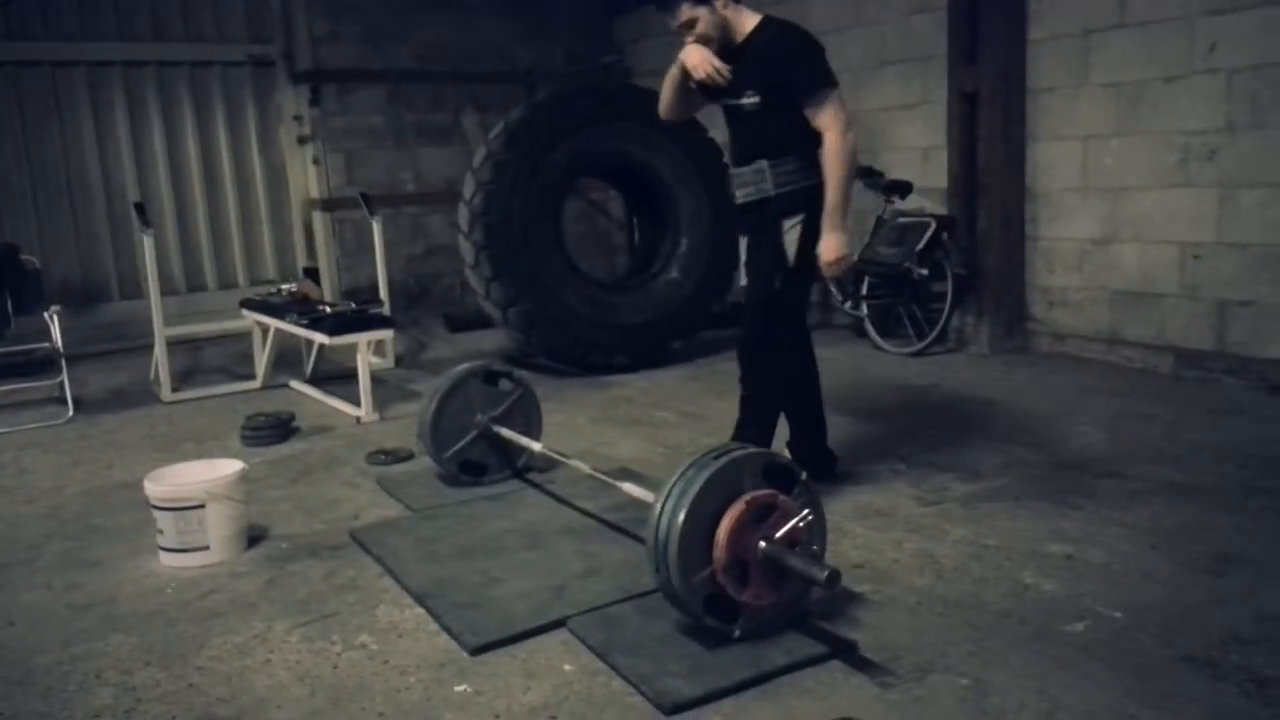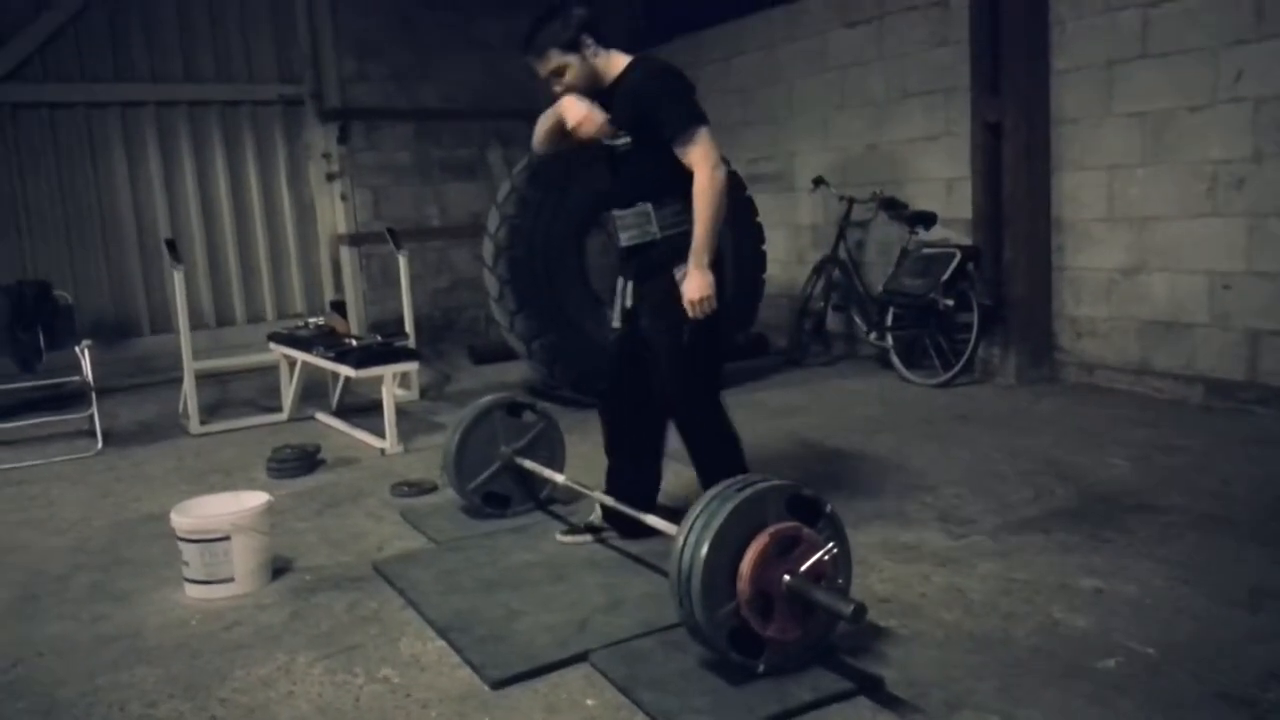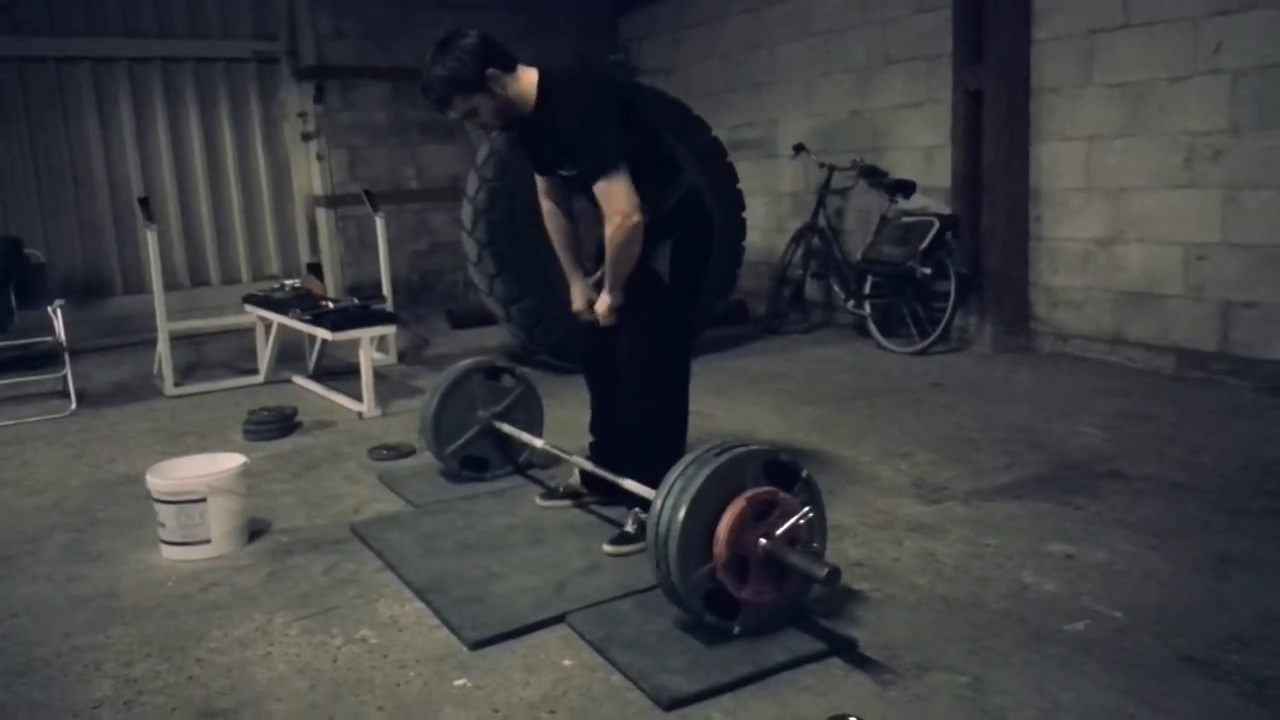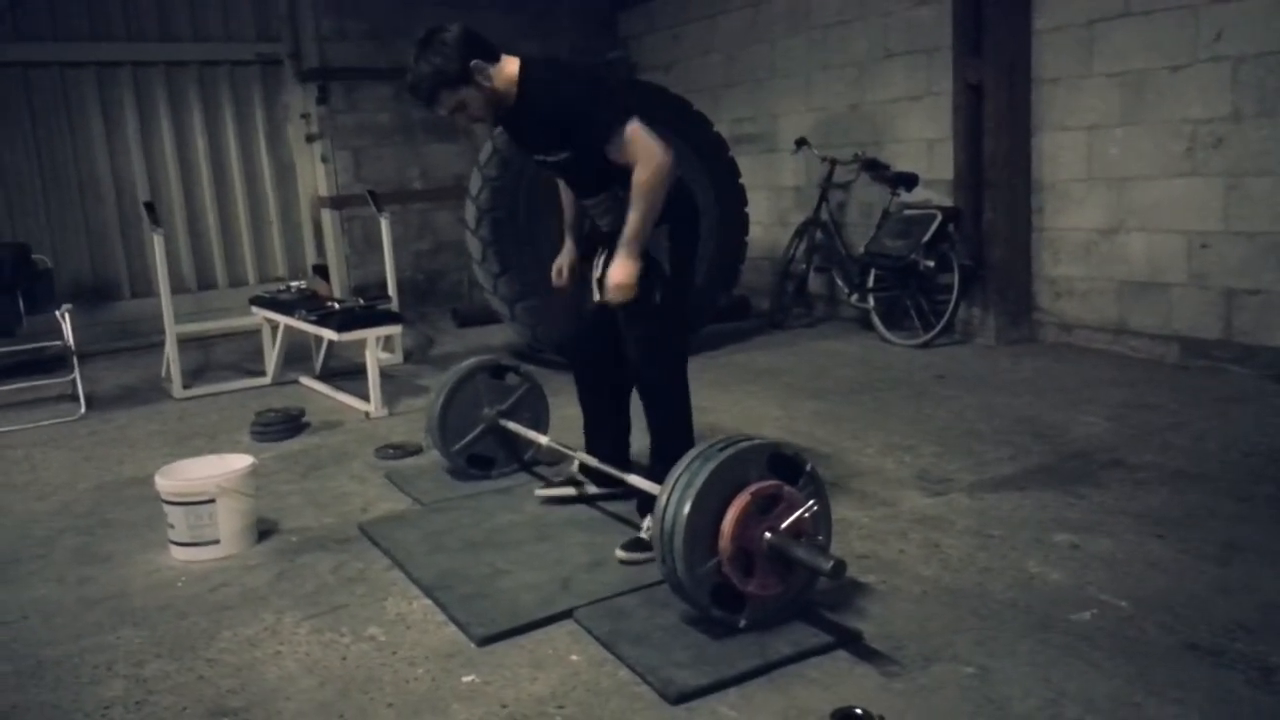
dt=1s
person 1, frame 1
left shoulder: (785, 44)
right shoulder: (723, 57)
left elbow: (837, 132)
right elbow: (670, 112)
left wrist: (833, 226)
right wrist: (683, 61)
left hip: (794, 217)
right hip: (758, 218)
left knee: (763, 342)
right knee: (786, 343)
right ankle: (814, 461)
person 1, frame 2
left shoulder: (654, 84)
right shoulder: (595, 99)
left elbow: (710, 170)
right elbow: (541, 144)
left wrist: (699, 267)
right wrist: (563, 108)
left hip: (678, 265)
right hip: (635, 264)
left knee: (689, 396)
right knee: (623, 393)
right ankle: (627, 511)
person 1, frame 3
left shoulder: (576, 105)
right shoulder: (526, 117)
left elbow: (628, 217)
right elbow: (552, 200)
left wrist: (612, 292)
right wrist: (576, 278)
left hip: (664, 232)
right hip: (626, 235)
left knee: (646, 367)
right knee: (603, 357)
left ankle: (656, 503)
right ankle: (604, 474)
person 1, frame 4
left shoulder: (560, 88)
right shoulder: (515, 110)
left elbow: (654, 159)
left wrist: (629, 255)
right wrist: (571, 244)
left hip: (650, 231)
right hip: (609, 229)
left knee: (653, 362)
right knee: (591, 350)
right ankle: (605, 467)
